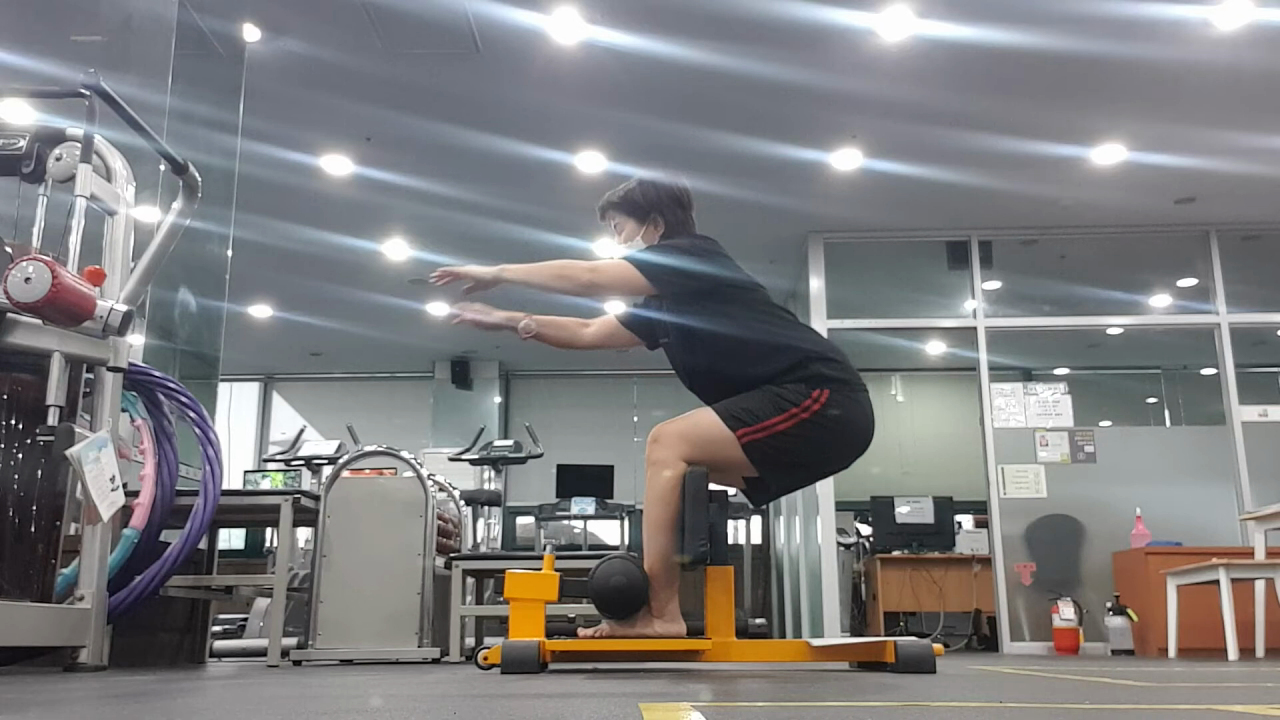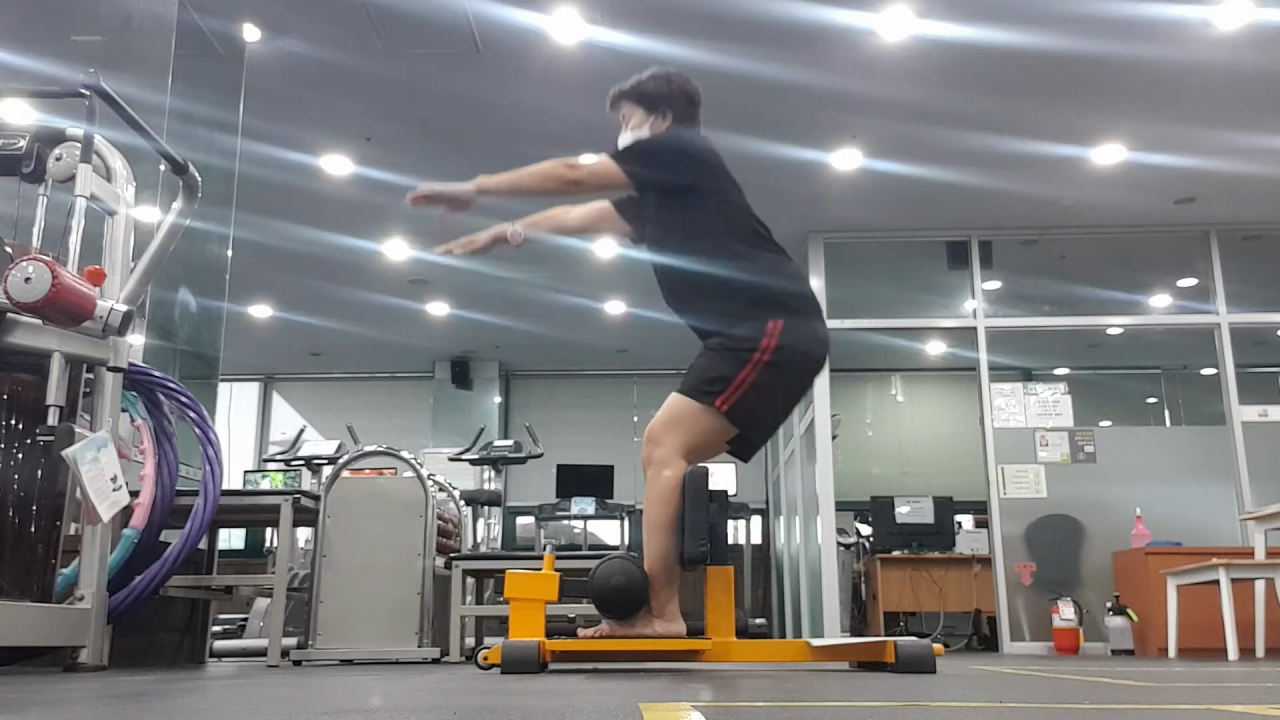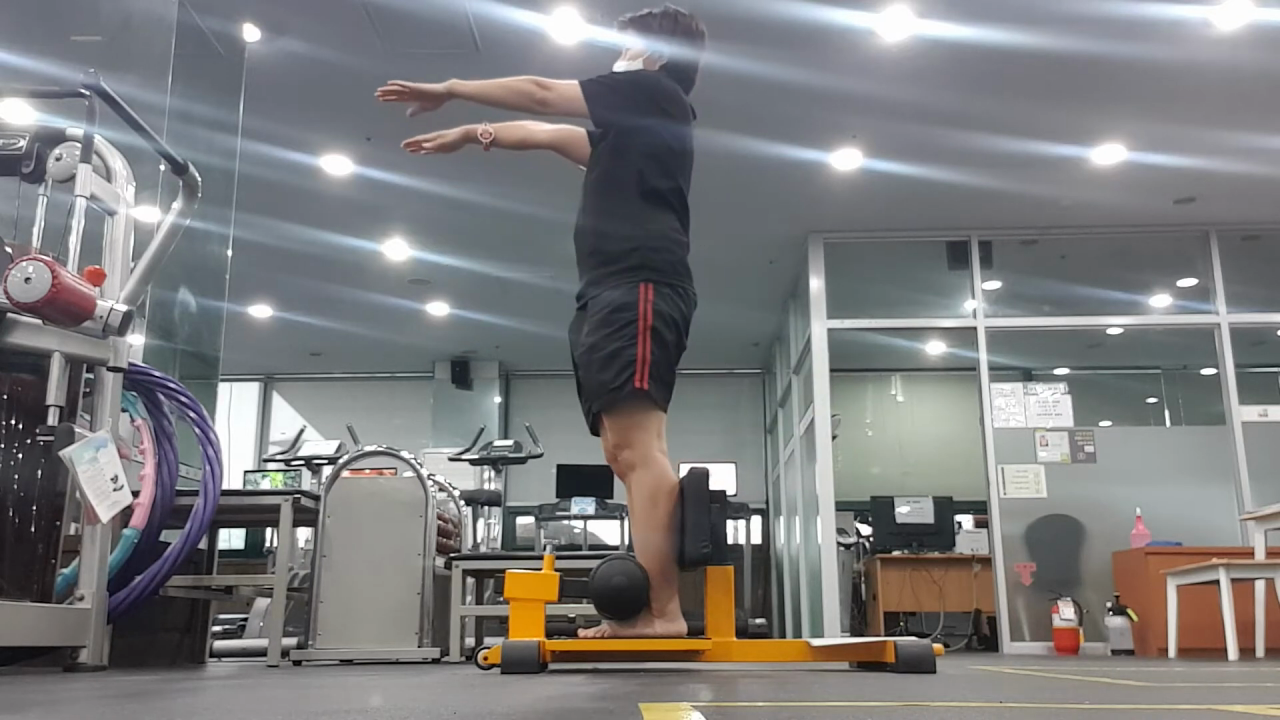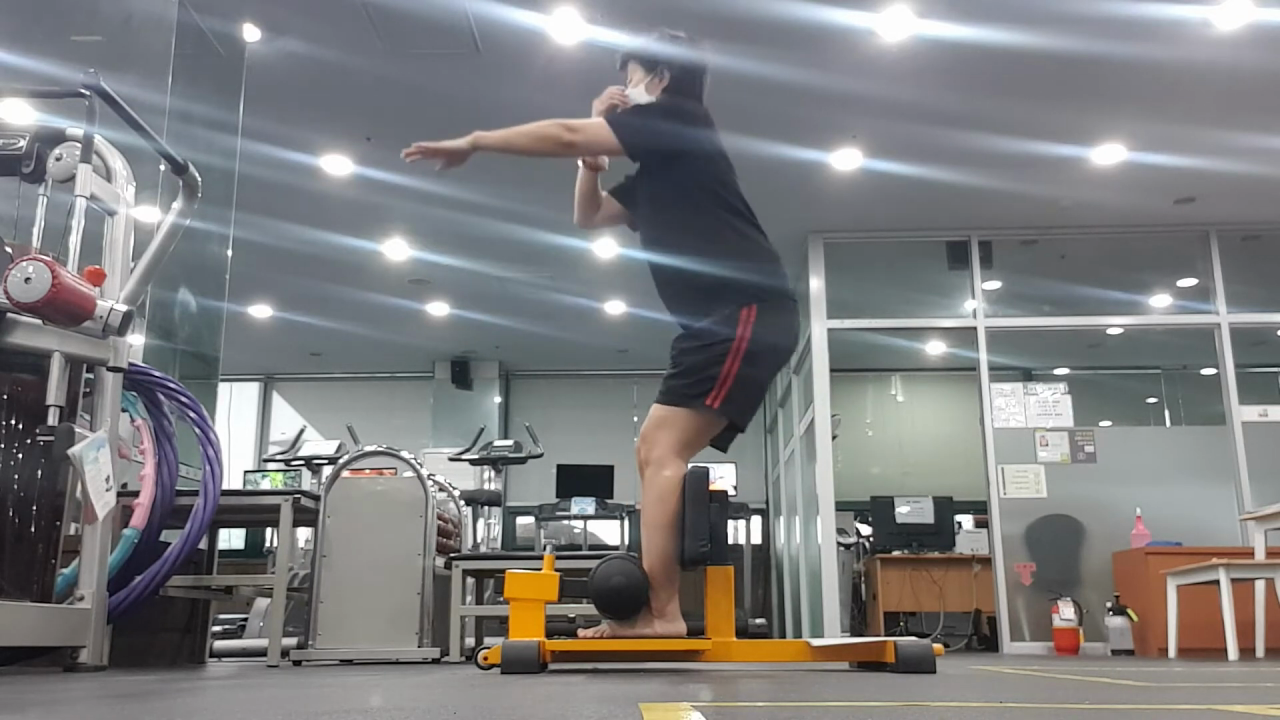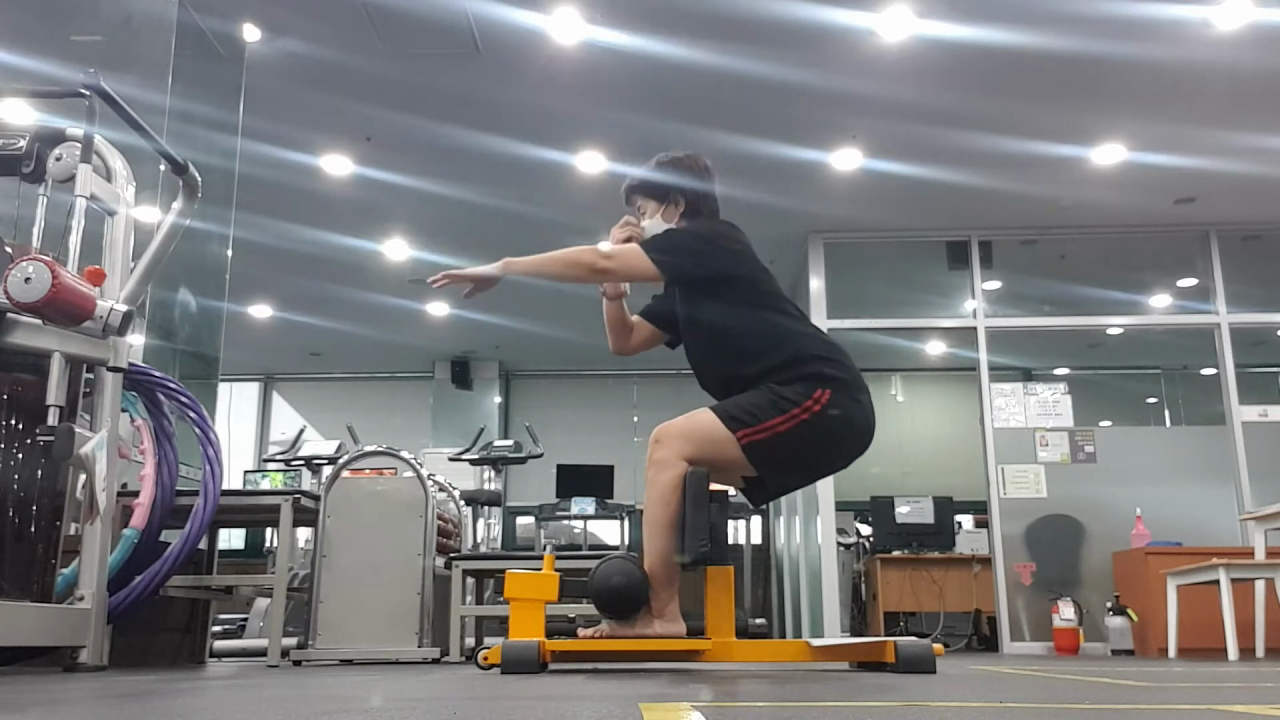
dt=1s
person 1, frame 1
left shoulder: (695, 256)
right shoulder: (669, 301)
left elbow: (586, 277)
right elbow: (590, 333)
left wrist: (495, 273)
right wrist: (512, 321)
left hip: (824, 402)
right hip: (825, 414)
left knee: (667, 443)
right knee: (685, 485)
left ankle: (658, 614)
person 1, frame 2
left shoulder: (684, 149)
right shoulder: (660, 196)
left elbow: (575, 175)
right elbow: (578, 215)
left wrist: (478, 188)
right wrist: (500, 234)
left hip: (773, 325)
right hip: (759, 332)
left knee: (665, 445)
right knee: (665, 452)
left ankle: (658, 612)
right ankle: (661, 609)
person 1, frame 3
left shoulder: (653, 95)
right shoulder: (630, 129)
left elbow: (540, 93)
right elbow: (548, 133)
left wrist: (447, 88)
right wrist: (471, 133)
left hip: (637, 289)
right hip: (611, 295)
left knee: (637, 446)
right knee: (625, 451)
left ankle: (661, 612)
right ankle: (653, 609)
person 1, frame 4
left shoulder: (678, 120)
right shoulder: (654, 172)
left elbow: (566, 135)
right elbow: (588, 215)
left wrist: (470, 142)
right wrist: (593, 156)
left hip: (744, 312)
right hip: (727, 320)
left knee: (661, 448)
right knee: (656, 452)
left ankle: (658, 612)
right ankle: (658, 610)
person 1, frame 5
left shoulder: (712, 242)
right shoulder: (687, 286)
left elbow: (595, 263)
right elbow: (623, 340)
left wrist: (501, 268)
right wrist: (614, 279)
left hip: (824, 401)
right hip: (828, 414)
left knee: (670, 443)
right knee: (683, 475)
left ankle: (659, 615)
